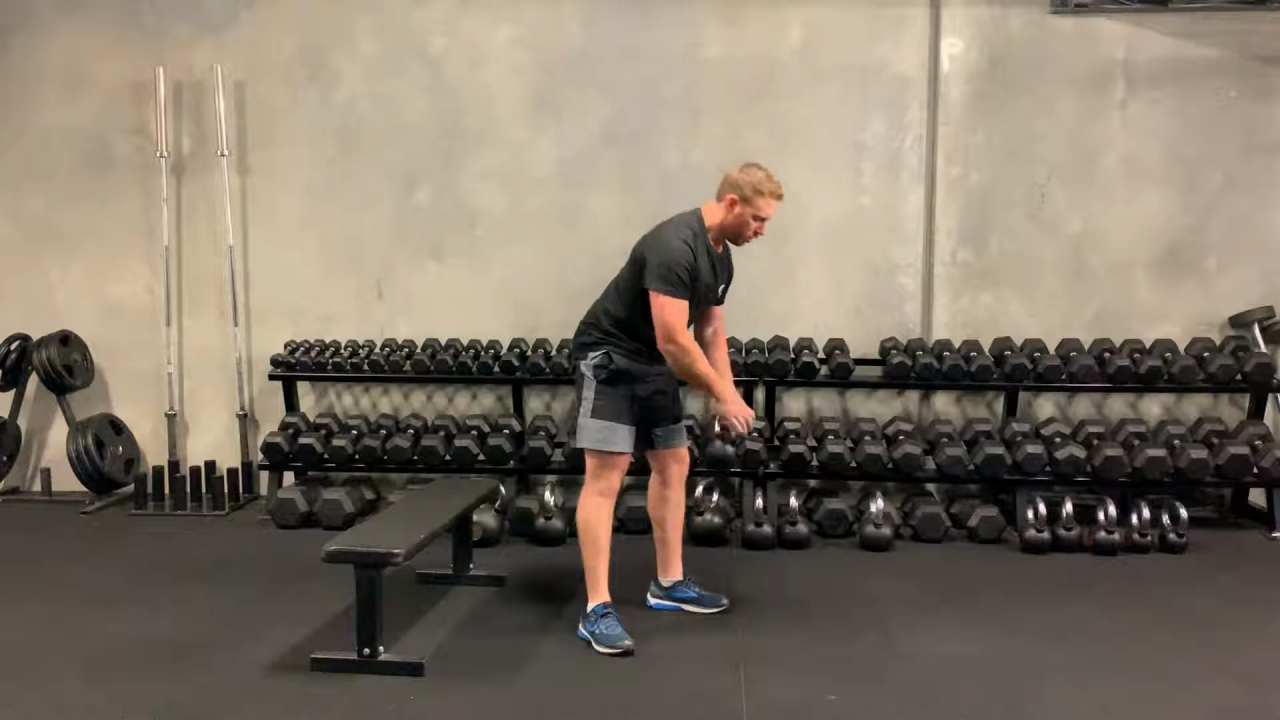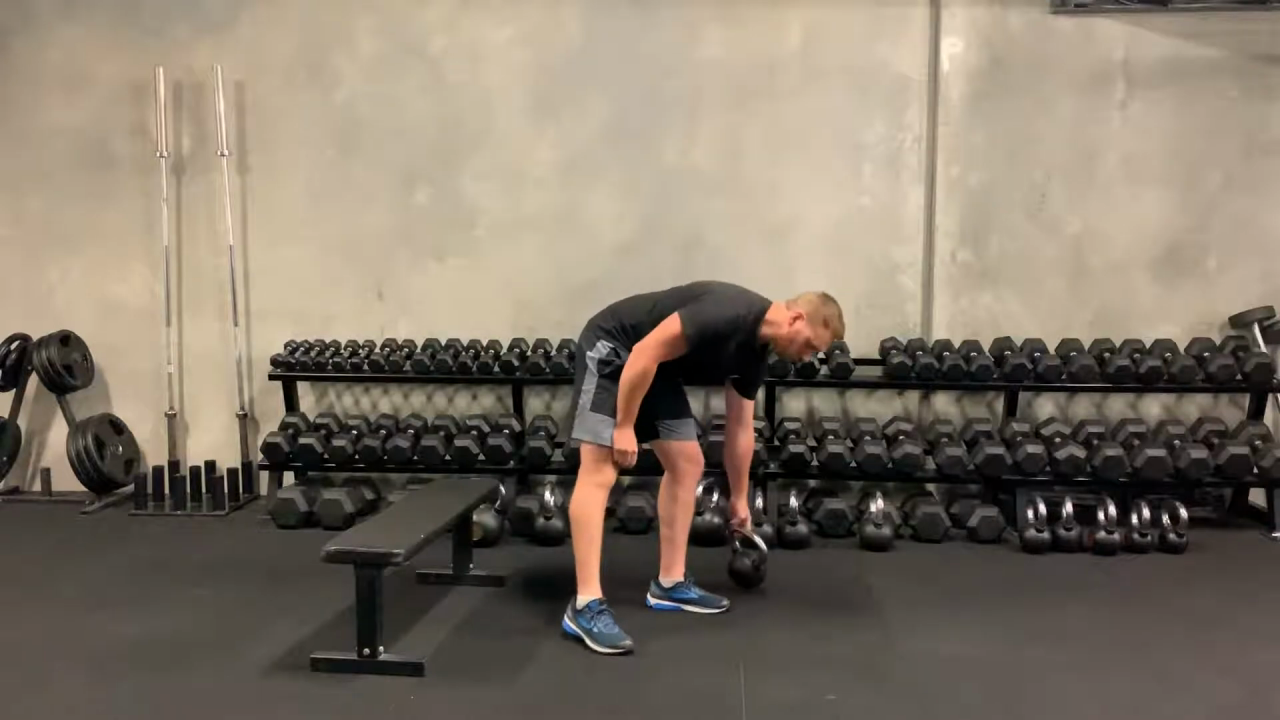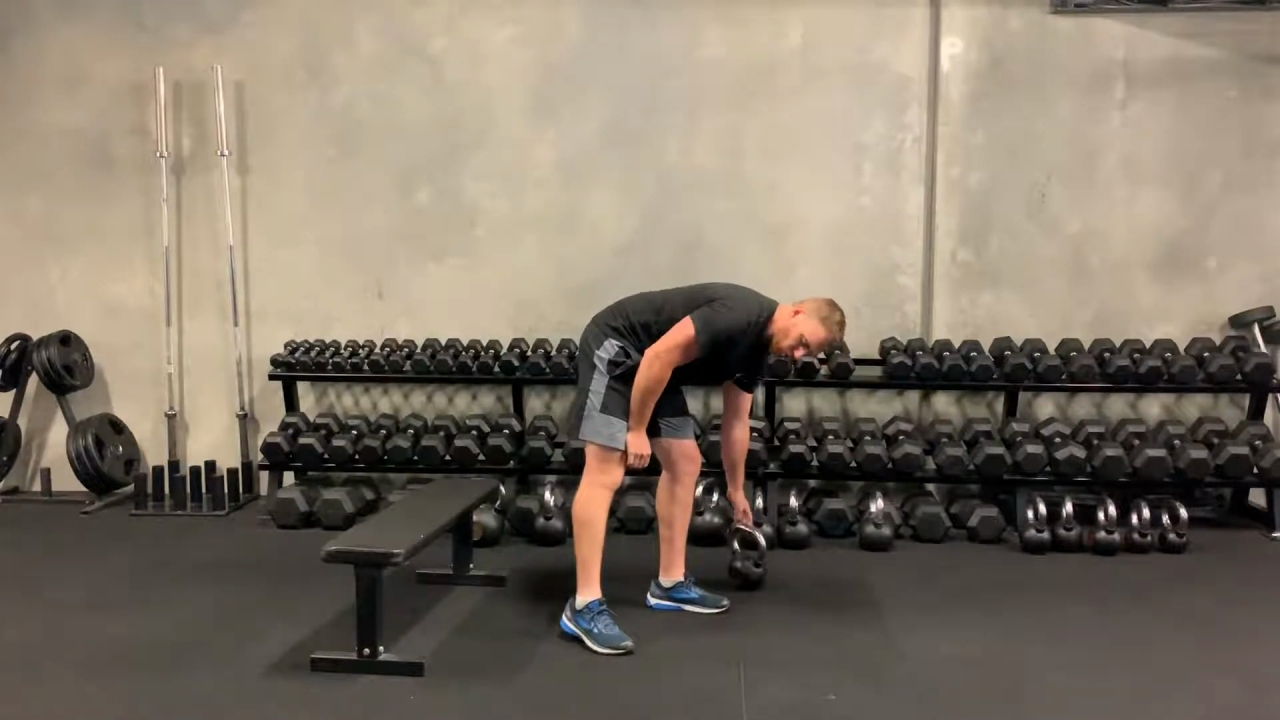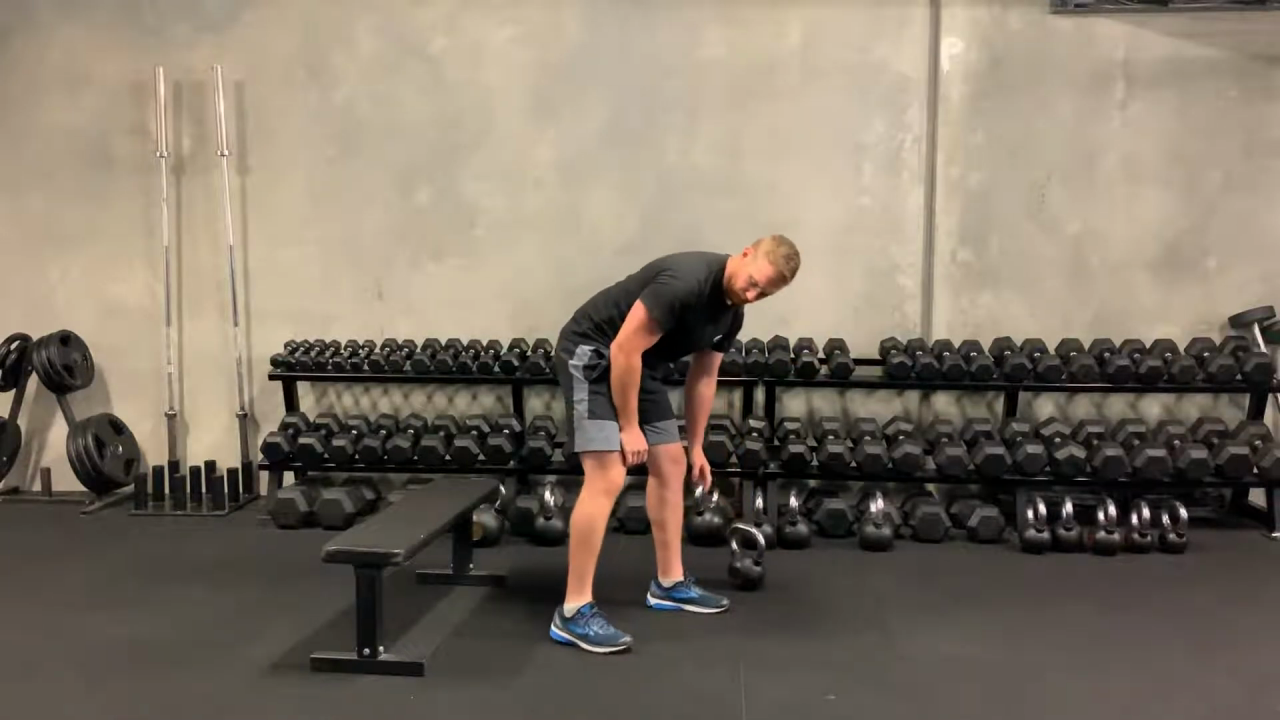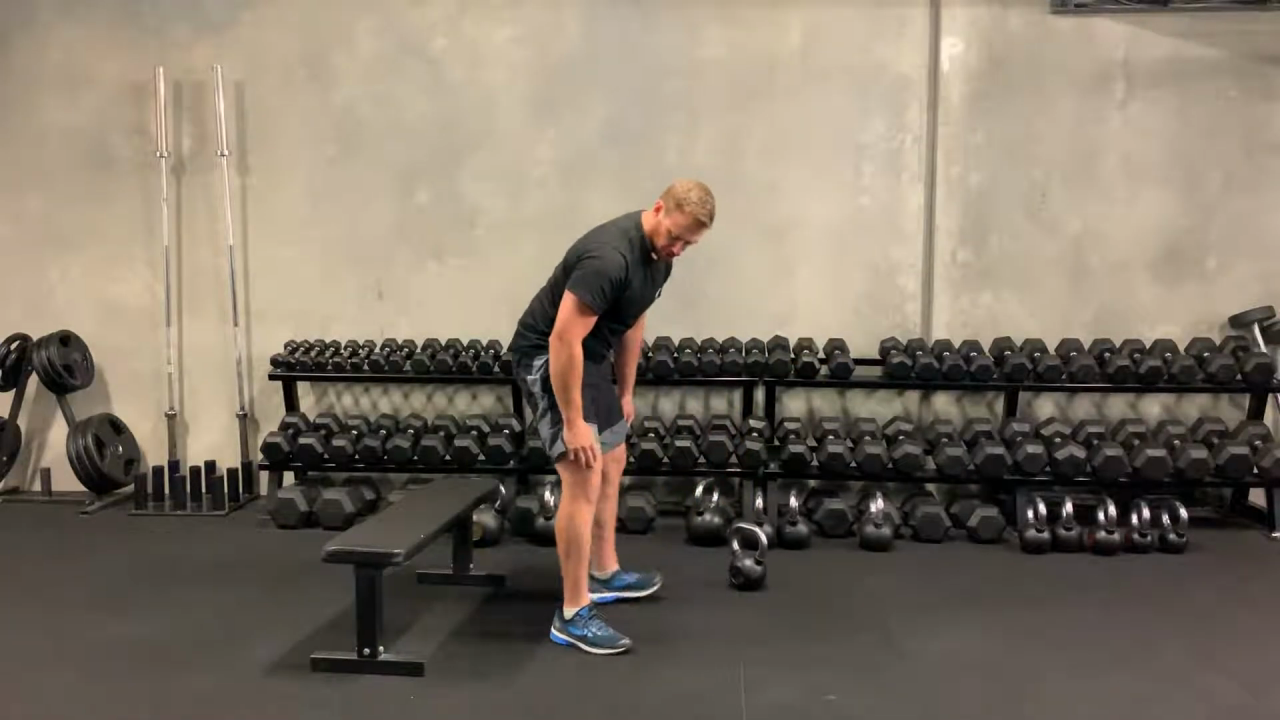
dt=0.4s
person 1, frame 1
left shoulder: (721, 257)
right shoulder: (674, 247)
left elbow: (710, 331)
right elbow: (672, 339)
left wrist: (730, 392)
right wrist: (722, 397)
left hip: (652, 363)
right hip: (609, 359)
left knee: (674, 465)
right knee: (605, 478)
left ankle: (669, 582)
right ankle: (597, 609)
person 1, frame 2
left shoulder: (755, 352)
right shoulder: (724, 314)
left elbow: (741, 426)
right elbow: (644, 354)
left wrist: (739, 498)
right wrist: (625, 428)
right hip: (613, 350)
left knee: (689, 464)
right knee: (600, 473)
left ankle: (670, 582)
right ankle: (586, 605)
person 1, frame 3
left shoulder: (755, 350)
right shoulder: (737, 318)
left elbow: (736, 421)
right elbow: (659, 357)
left wrist: (736, 491)
right wrist: (637, 430)
left hip: (649, 362)
right hip: (615, 346)
left knee: (686, 463)
right knee: (605, 474)
left ankle: (670, 583)
right ankle: (585, 604)
person 1, frame 4
left shoulder: (731, 312)
right shoulder: (684, 281)
left elbow: (703, 376)
right elbow: (624, 348)
left wrist: (695, 446)
right wrist: (629, 428)
left hip: (638, 367)
right hip: (593, 354)
left knee: (671, 466)
right knee: (607, 479)
left ankle: (669, 582)
right ankle: (574, 609)
person 1, frame 5
left shoulder: (659, 258)
right shoulder: (608, 256)
left elbow: (631, 324)
right elbow: (563, 340)
left wrist: (626, 390)
right wrist: (574, 422)
left hip: (590, 358)
right hip: (548, 359)
left knee: (611, 464)
right knee: (584, 479)
left ankle: (605, 572)
right ankle: (573, 613)
